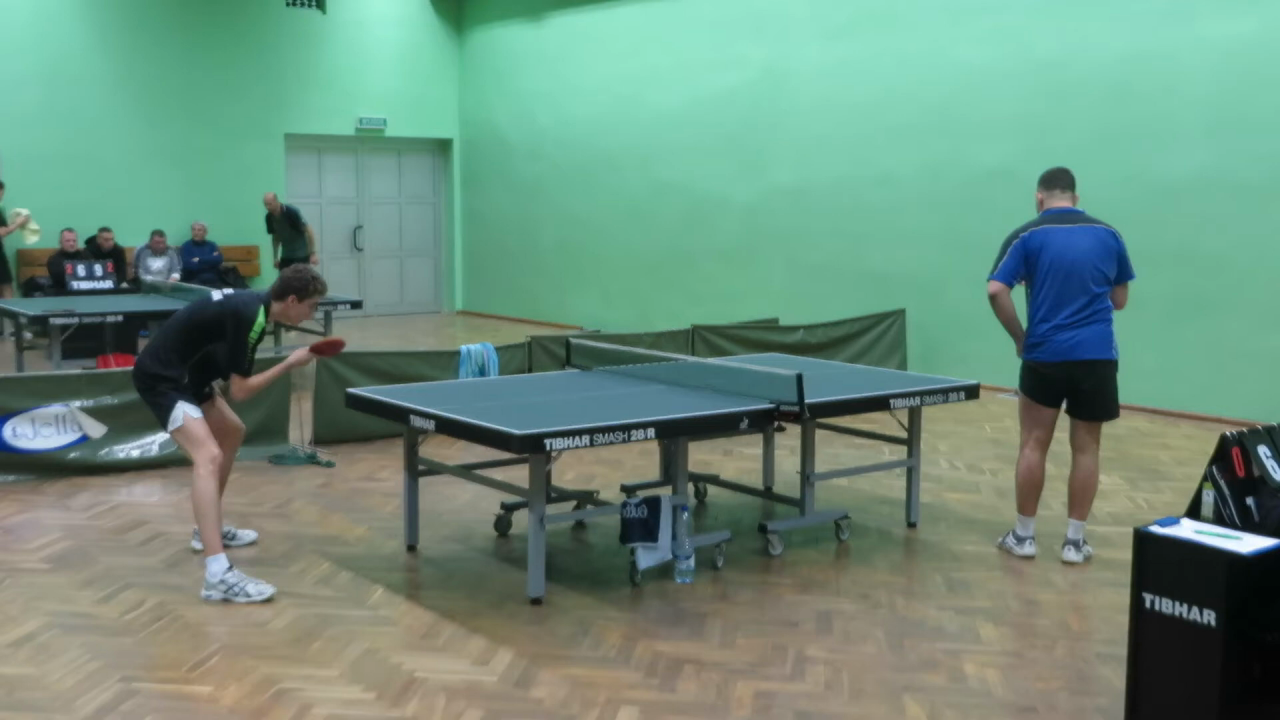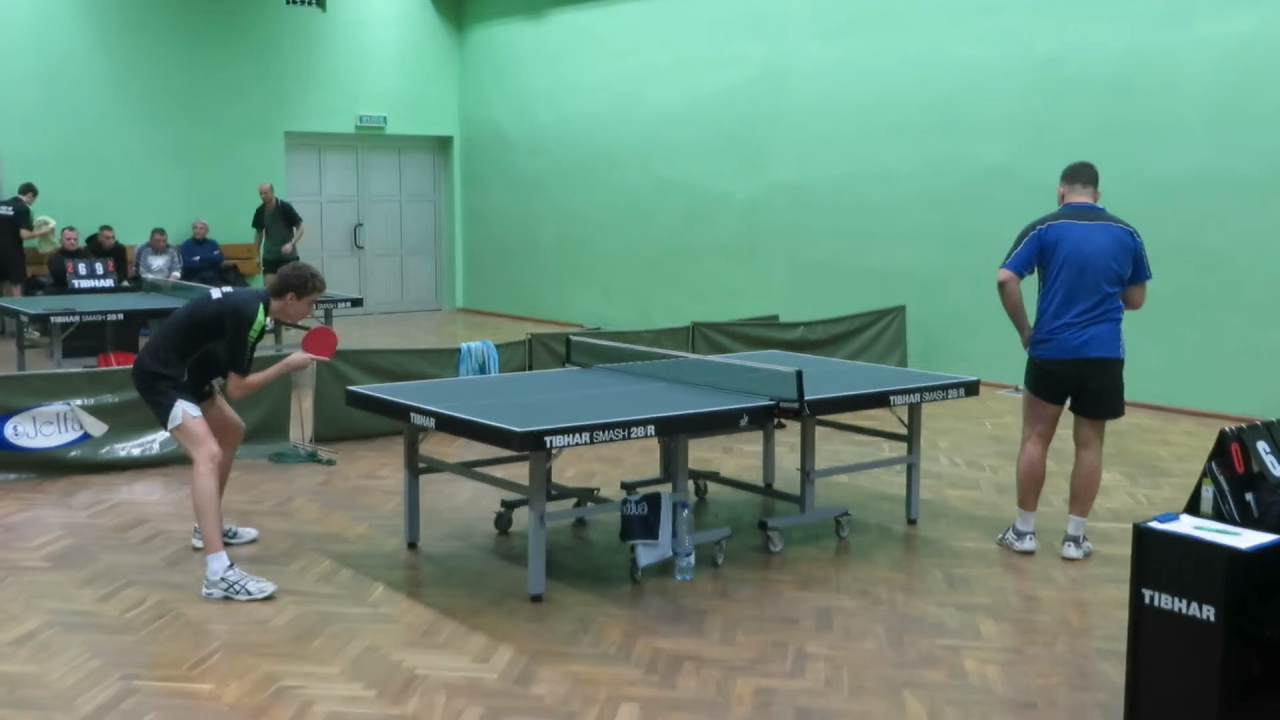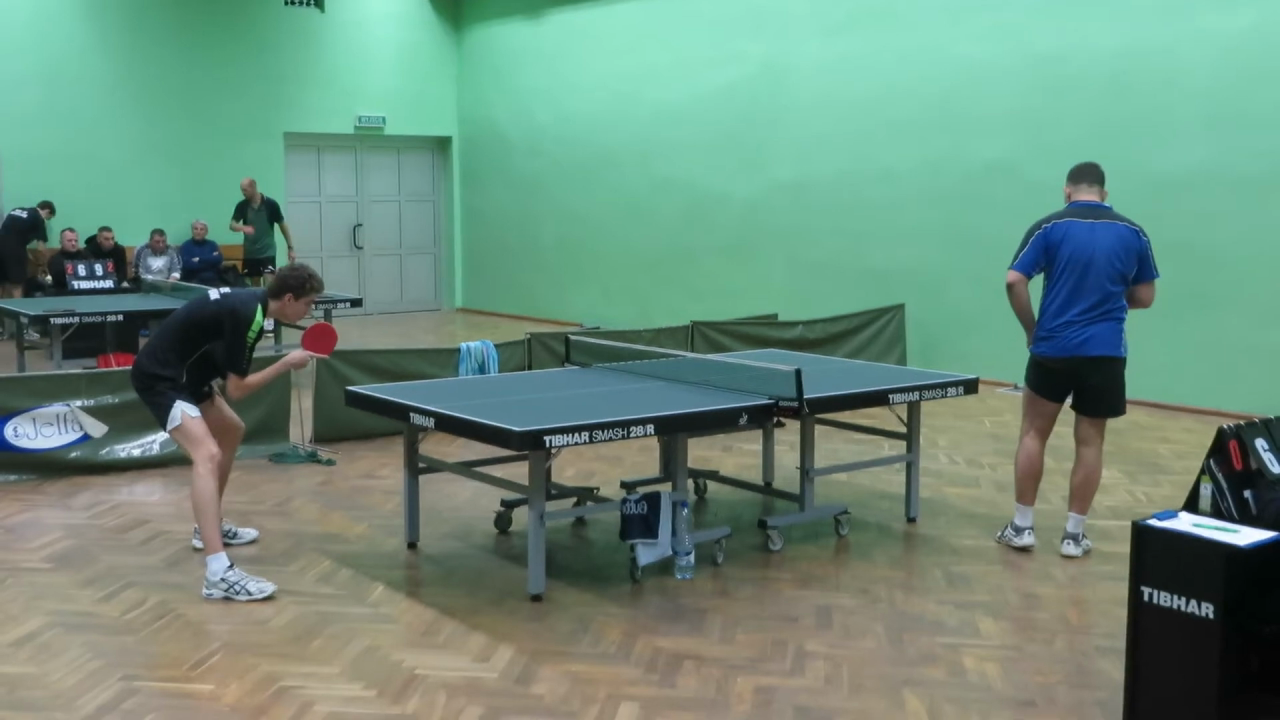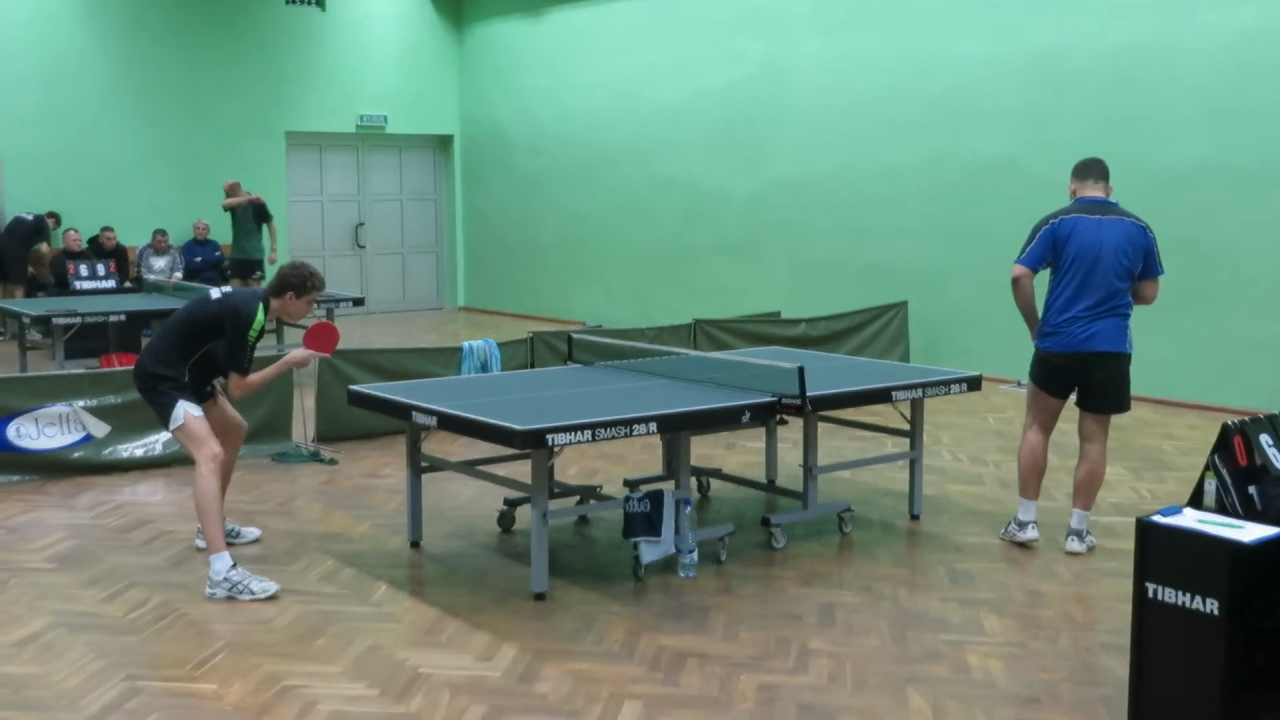
dt=0.4s
person 1, frame 1
left shoulder: (1027, 236)
right shoulder: (1108, 235)
left elbow: (997, 291)
right elbow: (1119, 298)
left wrist: (1020, 338)
left hip: (1045, 355)
right hip: (1098, 356)
left knee: (1034, 444)
right knee: (1086, 449)
left ankle: (1024, 535)
right ankle: (1074, 540)
person 1, frame 2
left shoulder: (1043, 229)
right shoulder: (1127, 234)
left elbow: (1006, 280)
right elbow: (1135, 298)
left wrist: (1024, 330)
left hip: (1051, 350)
right hip: (1103, 354)
left knee: (1035, 439)
right knee: (1089, 445)
left ankle: (1023, 530)
right ankle: (1075, 537)
person 1, frame 3
left shoulder: (1049, 227)
right shoulder: (1133, 233)
left elbow: (1014, 281)
right elbow: (1144, 297)
left wrist: (1031, 329)
left hip: (1053, 349)
right hip: (1105, 352)
left knee: (1033, 435)
right knee: (1090, 443)
left ankle: (1022, 526)
right ankle: (1074, 534)
person 1, frame 4
left shoulder: (1056, 222)
right shoulder: (1139, 229)
left elbow: (1020, 275)
right elbow: (1147, 294)
left wrist: (1033, 325)
left hip: (1058, 344)
right hip: (1110, 349)
left knee: (1036, 429)
right knee: (1093, 439)
left ankle: (1025, 521)
right ankle: (1077, 531)
person 2, frame 1
left shoulder: (252, 304)
right shoulder: (249, 316)
right elbow: (239, 390)
right wrist: (290, 363)
left hip: (183, 374)
right hip: (160, 378)
left knee: (232, 433)
right knee: (208, 457)
left ankle: (209, 529)
right ankle: (218, 575)
person 2, frame 2
left shoulder: (252, 301)
right shoulder: (248, 314)
right elbow: (236, 388)
right wrist: (288, 365)
left hip: (181, 372)
right hip: (159, 376)
left knee: (232, 431)
right knee: (208, 455)
left ankle: (210, 526)
right ankle: (218, 573)
person 2, frame 3
left shoulder: (250, 301)
right shoulder: (247, 314)
right elbow: (236, 389)
right wrist: (287, 363)
left hip: (181, 373)
right hip: (159, 377)
left knee: (232, 431)
right knee: (208, 455)
left ankle: (210, 526)
right ankle: (218, 573)
person 2, frame 4
left shoulder: (251, 301)
right shoulder: (248, 314)
right elbow: (237, 388)
left wrist: (215, 387)
right wrist: (289, 362)
left hip: (184, 372)
right hip: (160, 377)
left knee: (235, 431)
right knee: (210, 455)
left ankle: (213, 526)
right ankle: (222, 573)
